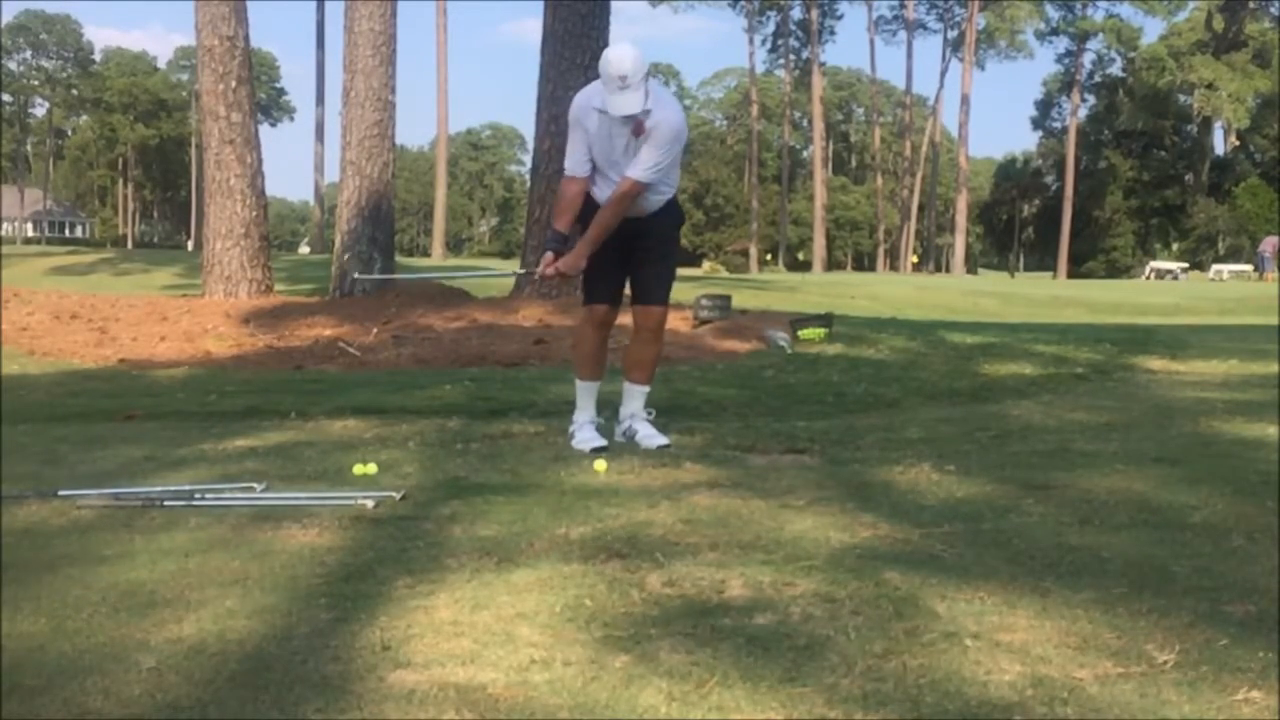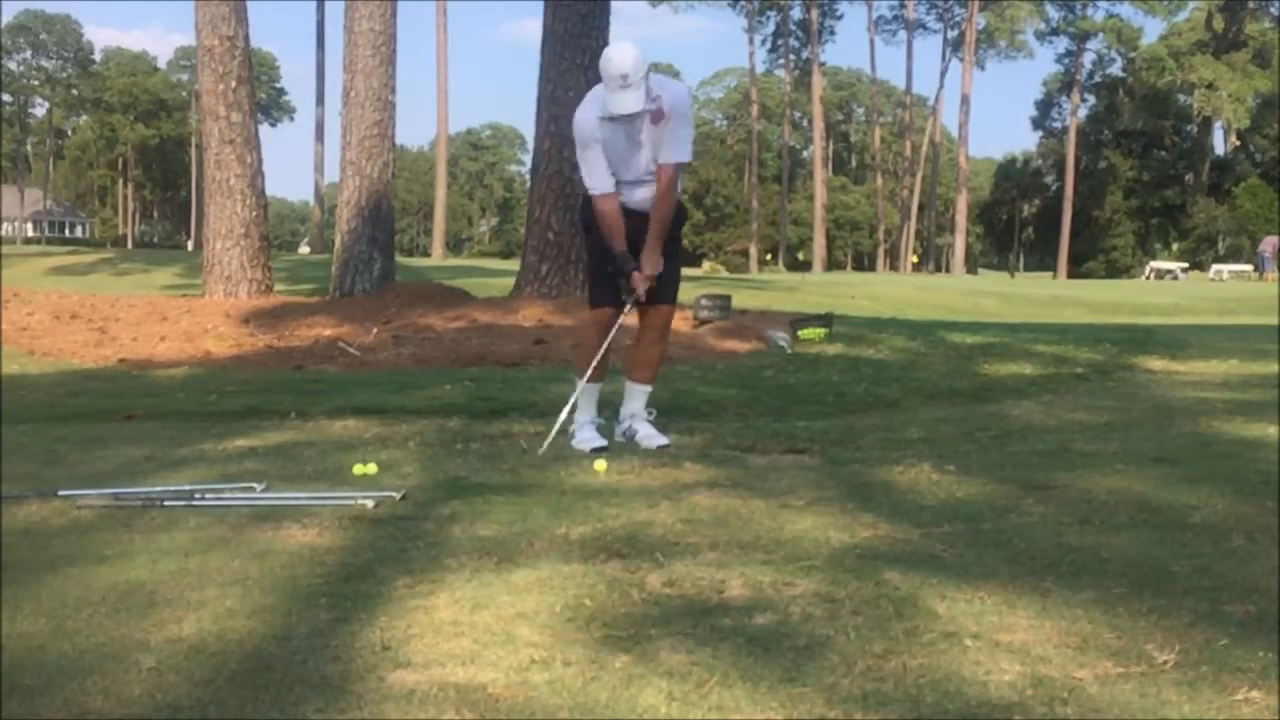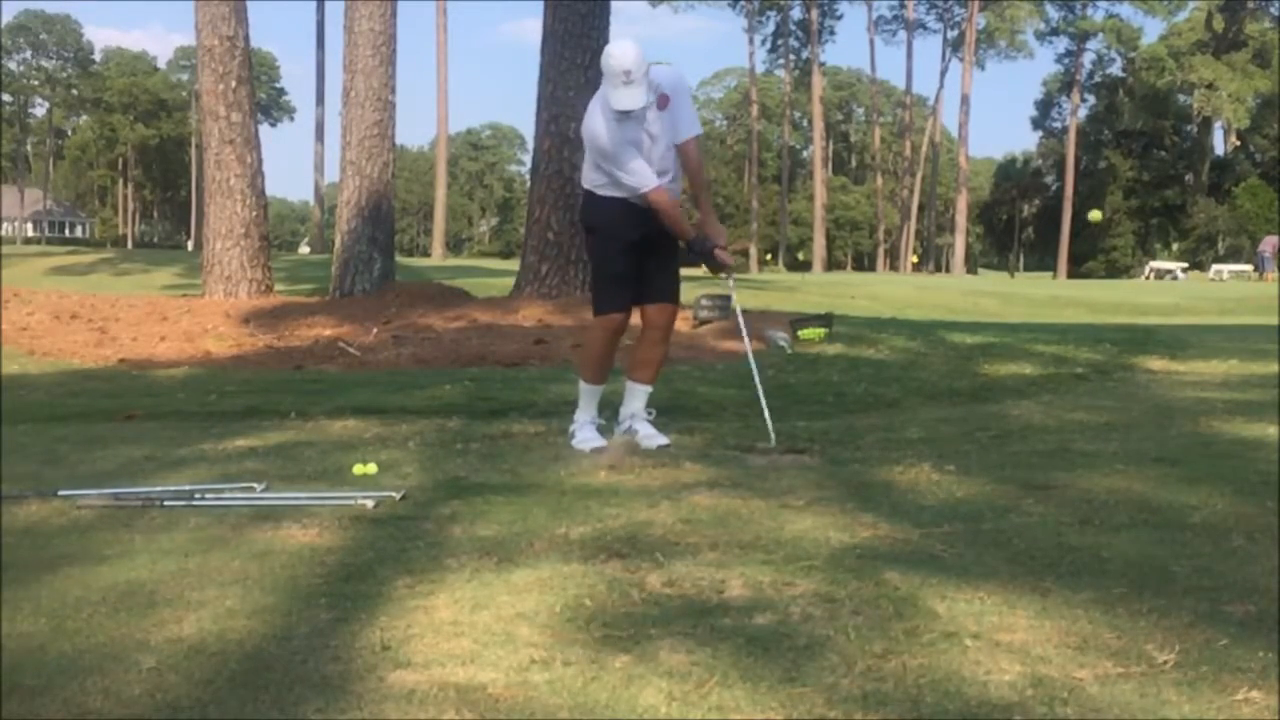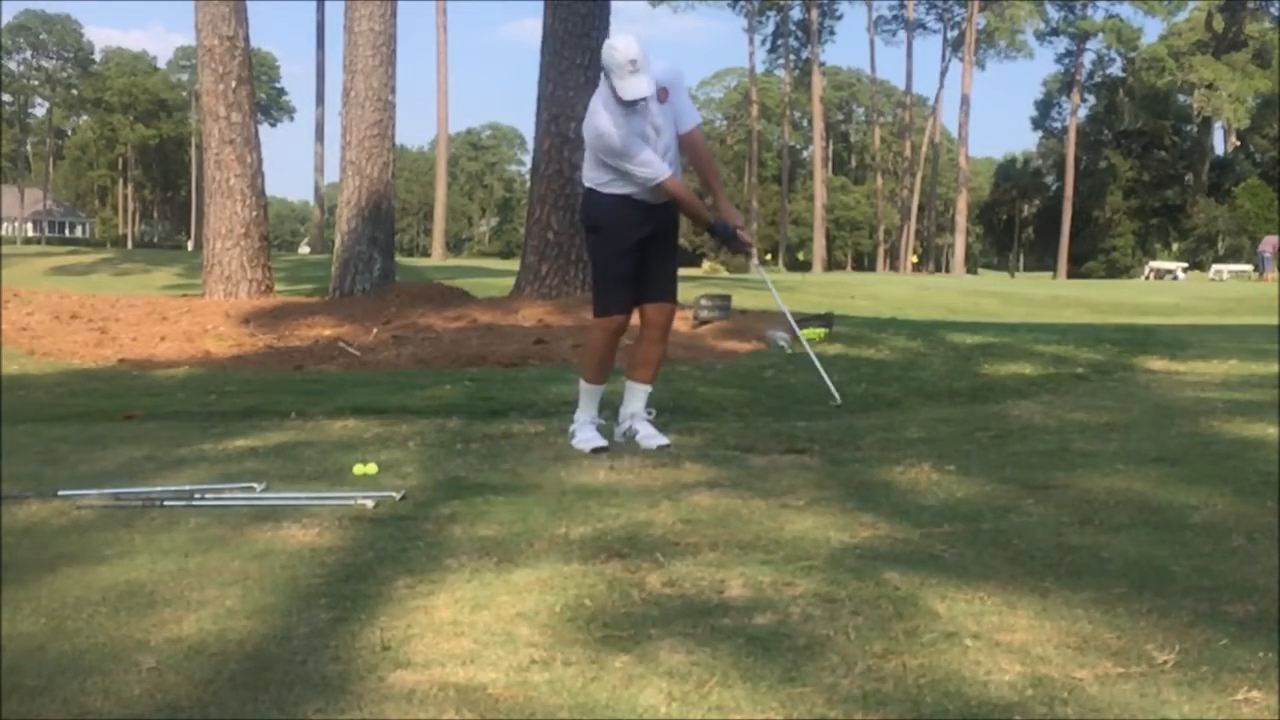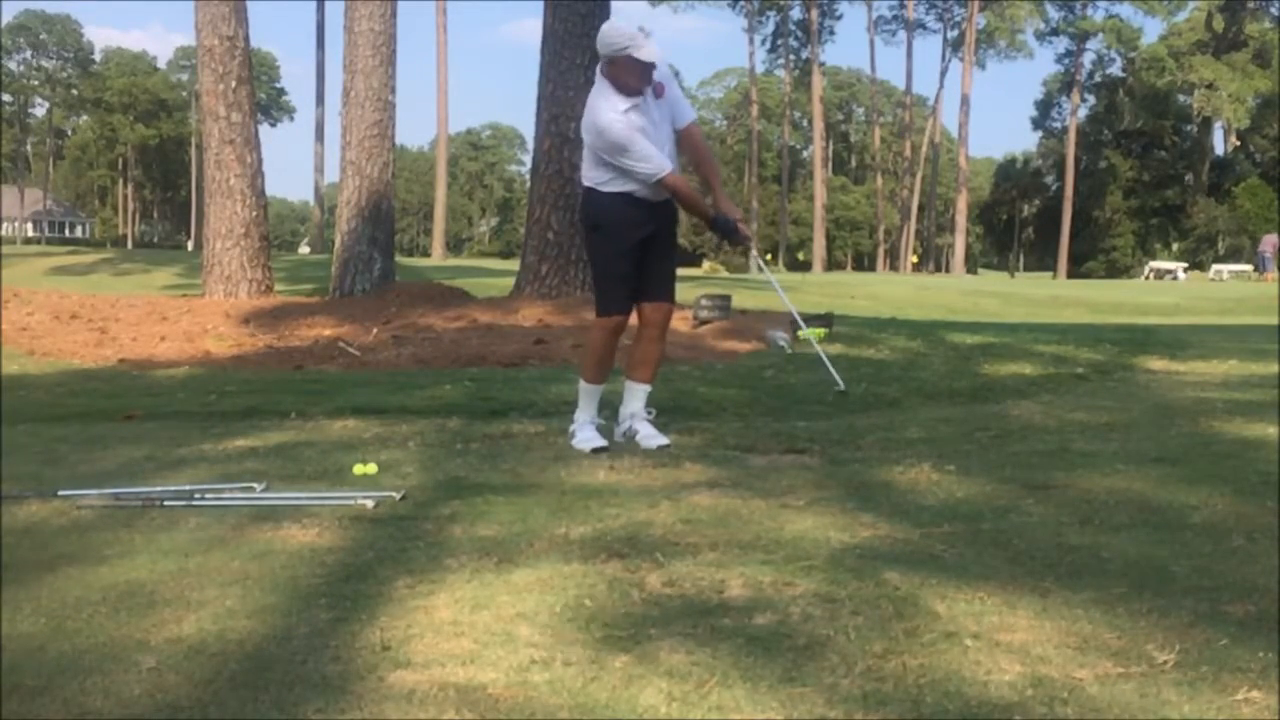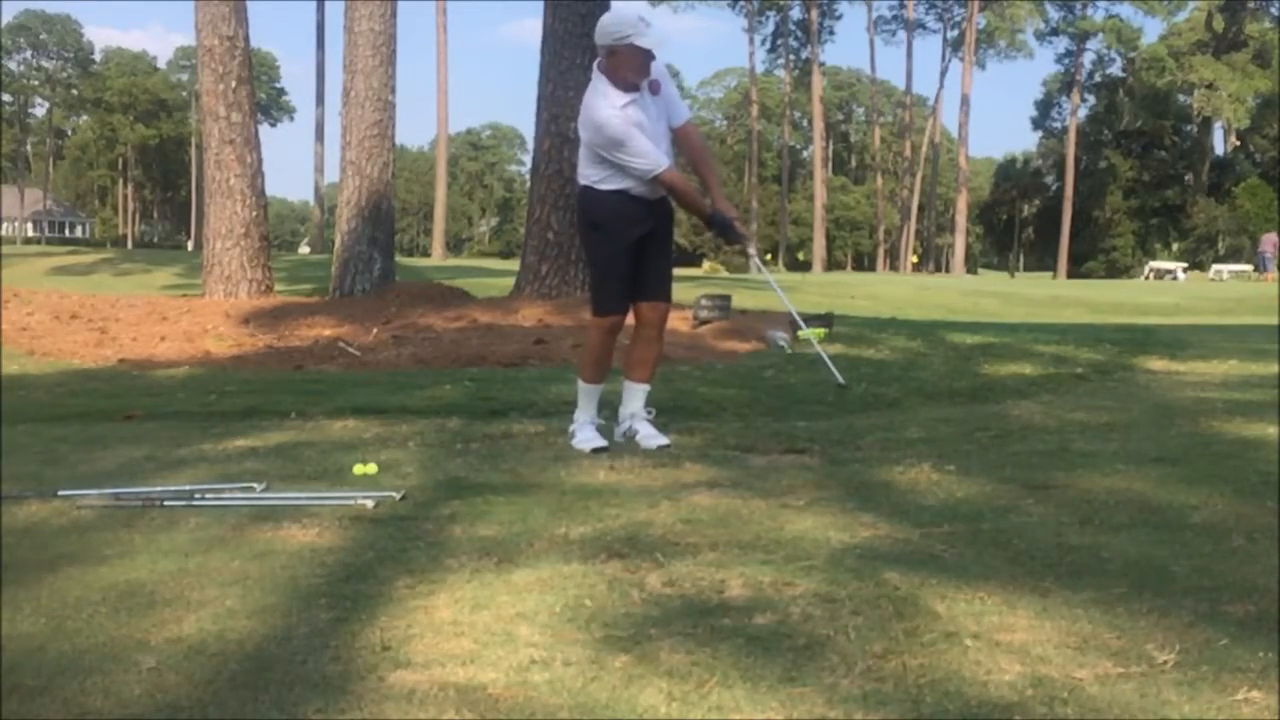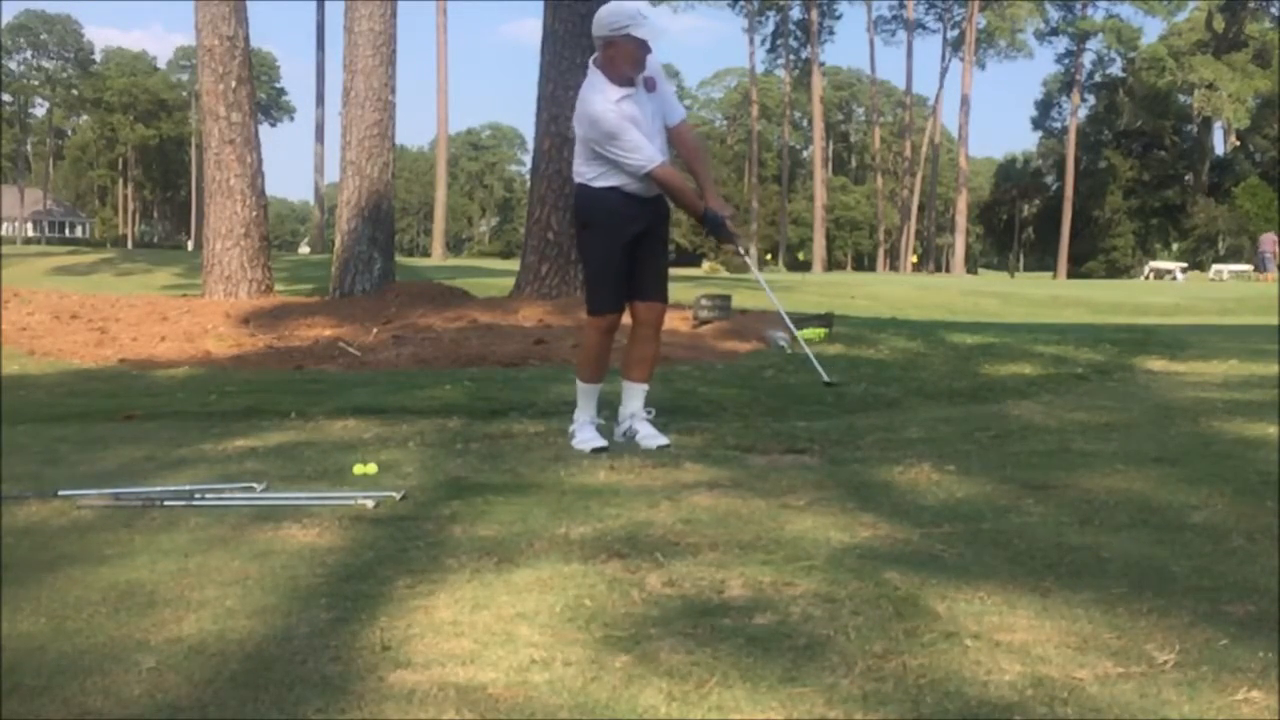
dt=0.2s
person 1, frame 1
left shoulder: (667, 117)
right shoulder: (584, 105)
left elbow: (627, 192)
right elbow: (575, 179)
left wrist: (582, 251)
right wrist: (556, 241)
left hip: (655, 216)
right hip: (598, 210)
left knee: (653, 318)
right knee: (598, 313)
left ankle: (633, 416)
right ankle: (583, 418)
person 1, frame 2
left shoulder: (674, 98)
right shoulder: (589, 117)
left elbow: (667, 181)
right elbow: (604, 196)
left wrist: (650, 254)
right wrist: (622, 261)
left hip: (661, 215)
right hip: (610, 214)
left knee: (659, 314)
right knee: (603, 313)
left ankle: (633, 416)
right ankle: (584, 418)
person 1, frame 3
left shoulder: (669, 82)
right shoulder: (600, 126)
left elbow: (689, 154)
right elbow: (655, 194)
left wrist: (709, 219)
right wrist: (701, 245)
left hip: (660, 214)
right hip: (612, 213)
left knee: (662, 315)
right knee: (611, 318)
left ankle: (632, 415)
right ankle: (584, 418)
person 1, frame 4
left shoulder: (665, 76)
right shoulder: (606, 123)
left elbow: (693, 141)
right elbow: (670, 184)
left wrist: (723, 203)
right wrist: (718, 229)
left hip: (660, 211)
right hip: (614, 213)
left knee: (660, 315)
right knee: (613, 319)
left ankle: (633, 416)
right ankle: (585, 418)
person 1, frame 5
left shoulder: (657, 75)
right shoulder: (607, 119)
left elbow: (690, 136)
right elbow: (671, 179)
left wrist: (722, 198)
right wrist: (716, 222)
left hip: (657, 208)
right hip: (613, 212)
left knee: (658, 315)
right knee: (612, 317)
left ankle: (633, 416)
right ankle: (584, 419)
person 1, frame 6
left shoulder: (653, 72)
right shoulder: (604, 114)
left elbow: (687, 135)
right elbow: (668, 176)
left wrist: (718, 196)
right wrist: (712, 219)
left hip: (653, 206)
right hip: (610, 211)
left knee: (654, 315)
right knee: (609, 317)
left ankle: (632, 416)
right ankle: (584, 419)
person 1, frame 7
left shoulder: (650, 73)
right shoulder: (600, 107)
left elbow: (681, 134)
right elbow: (659, 172)
left wrist: (711, 195)
right wrist: (704, 216)
left hip: (650, 206)
right hip: (606, 209)
left knee: (651, 314)
right knee: (605, 317)
left ankle: (633, 416)
right ankle: (584, 420)
